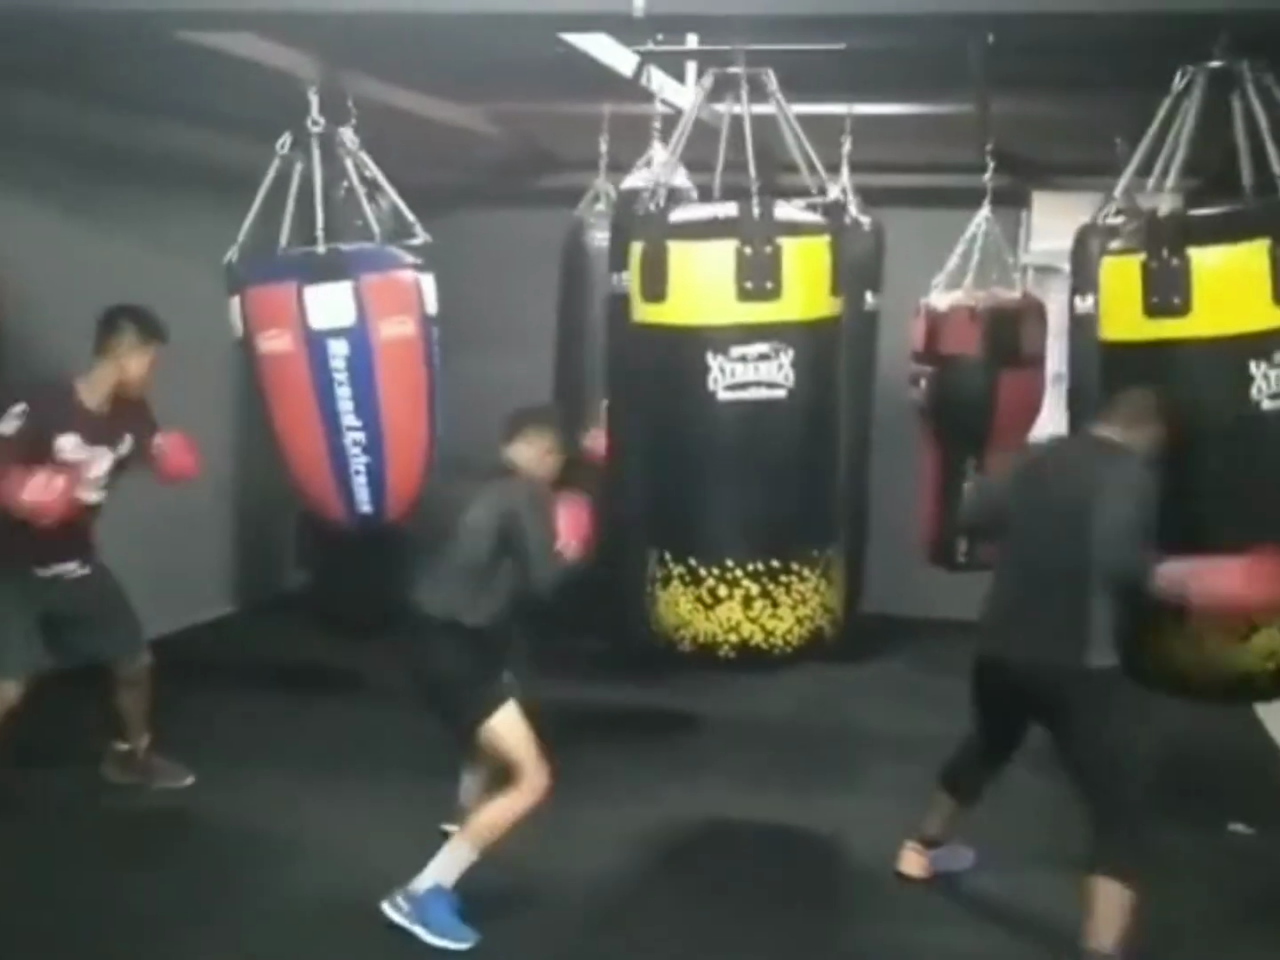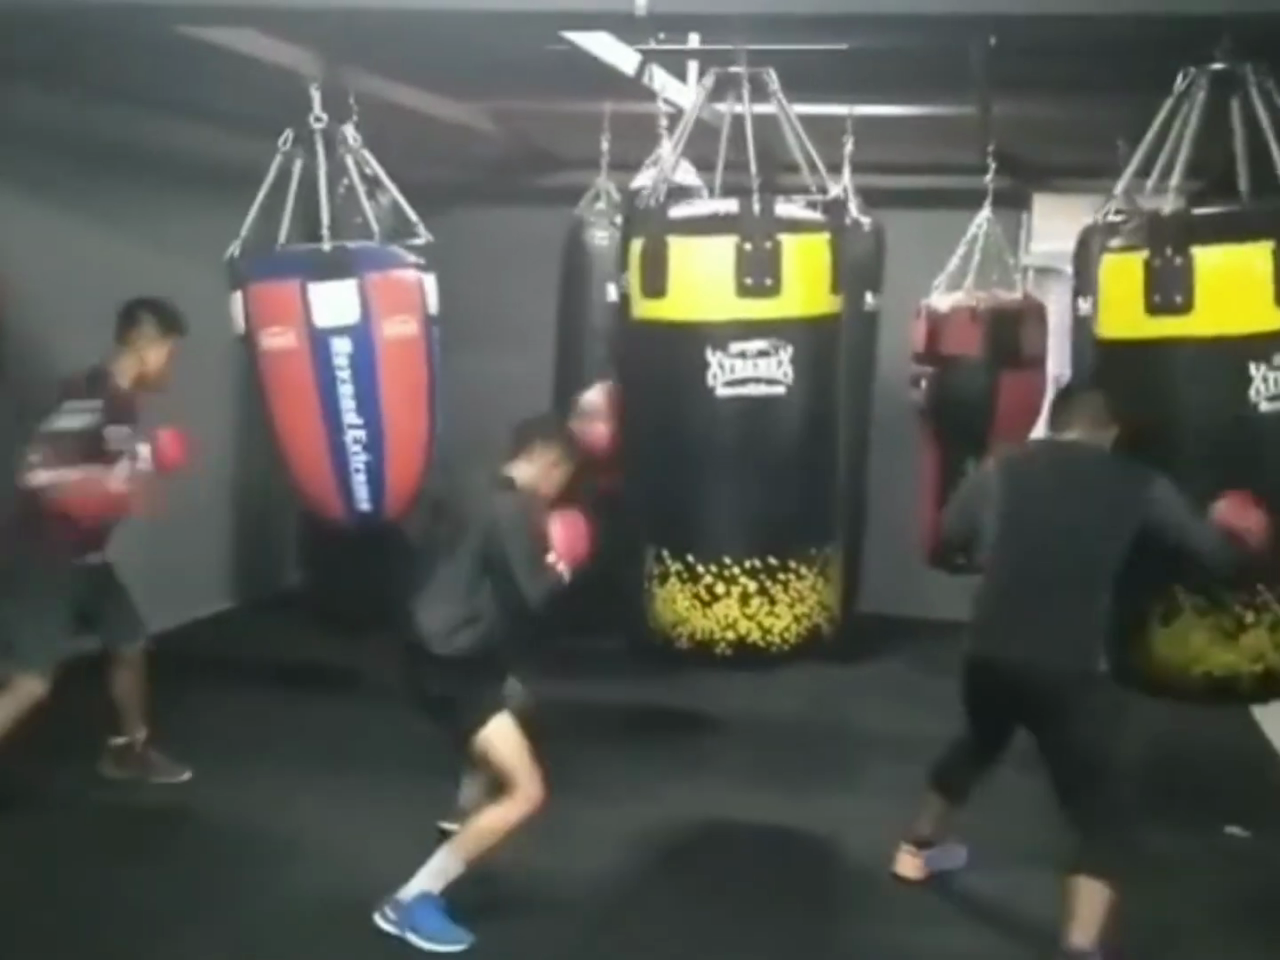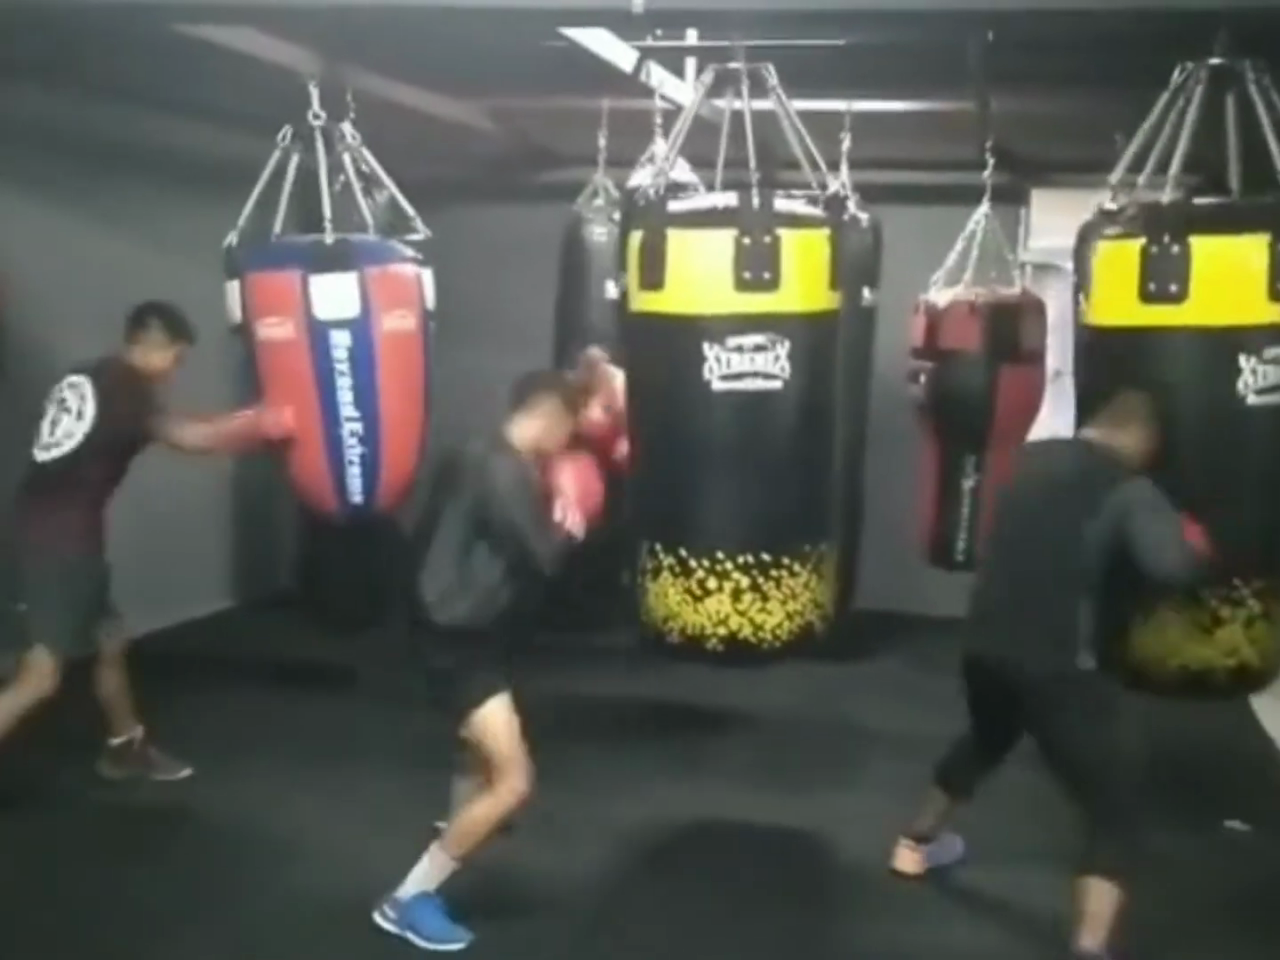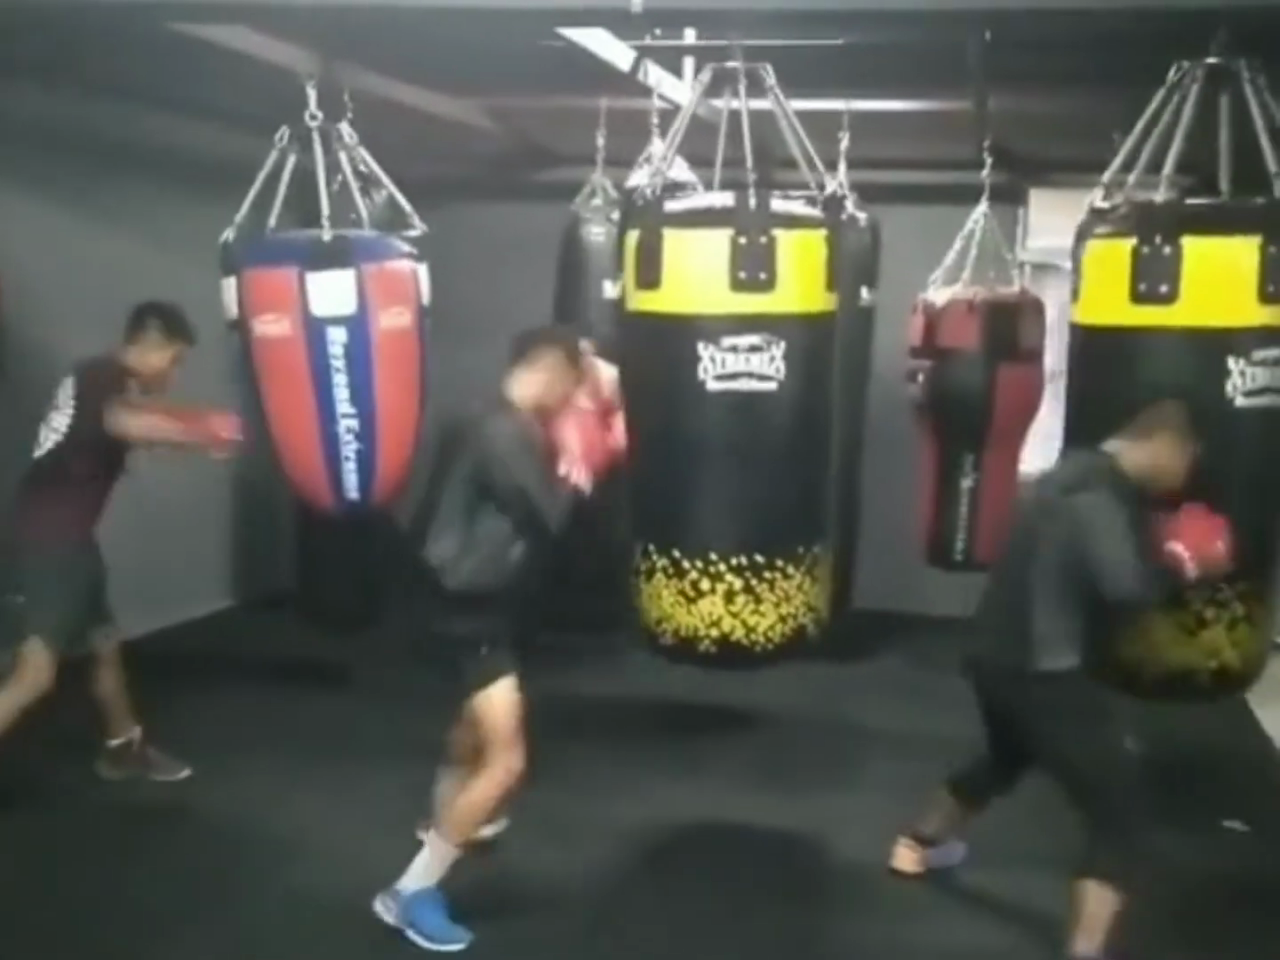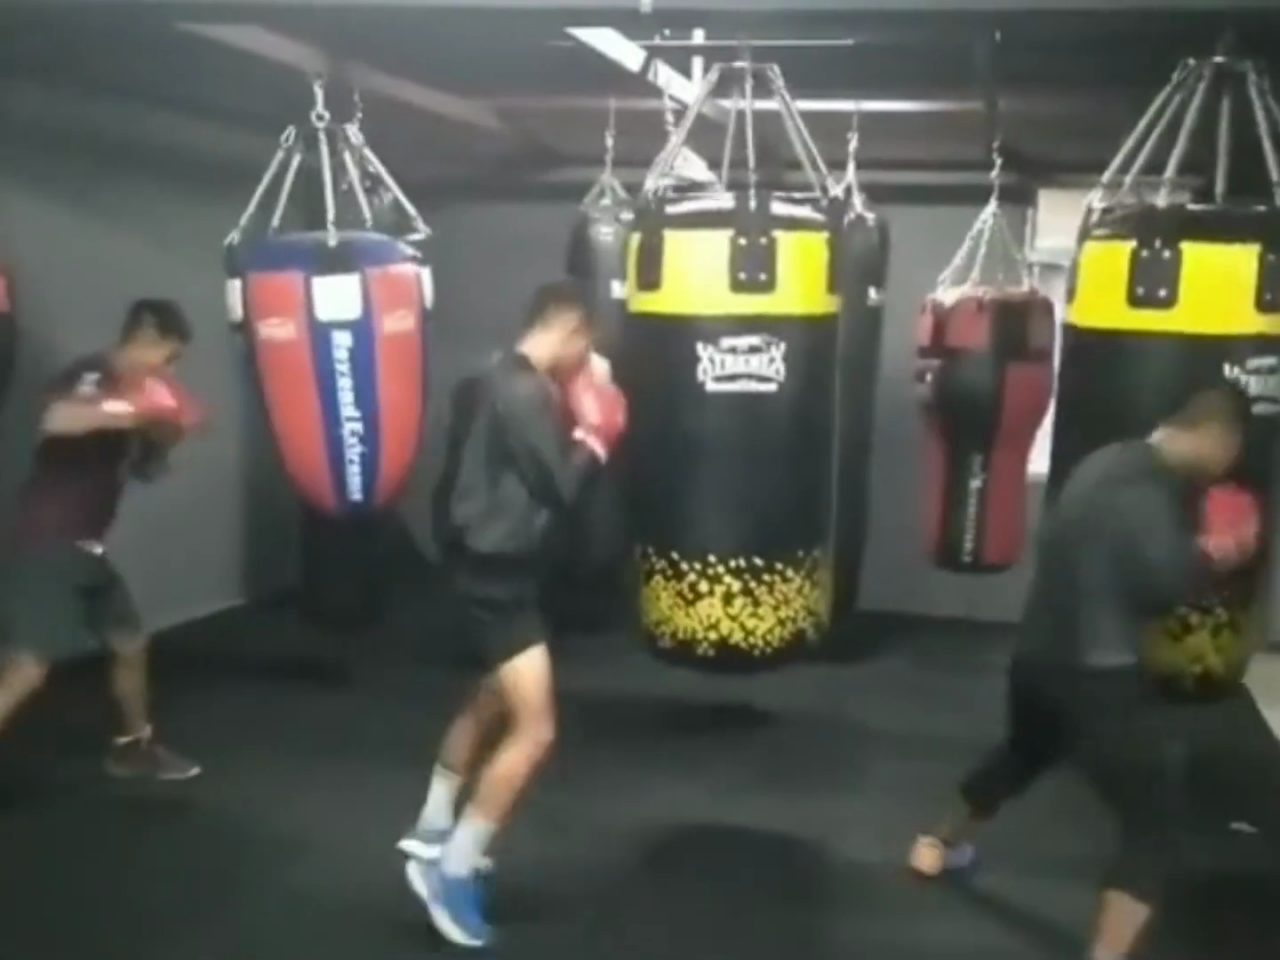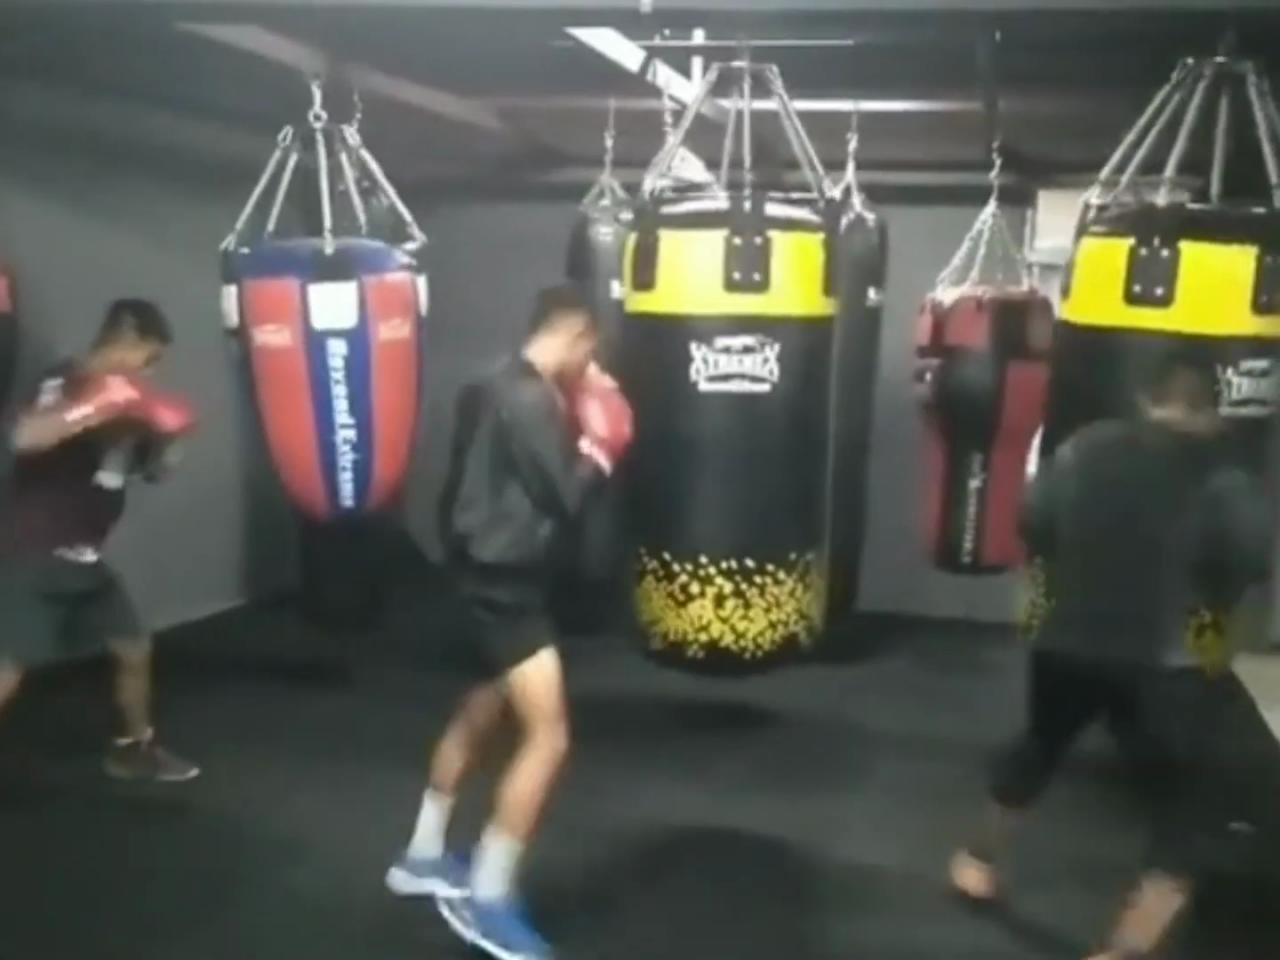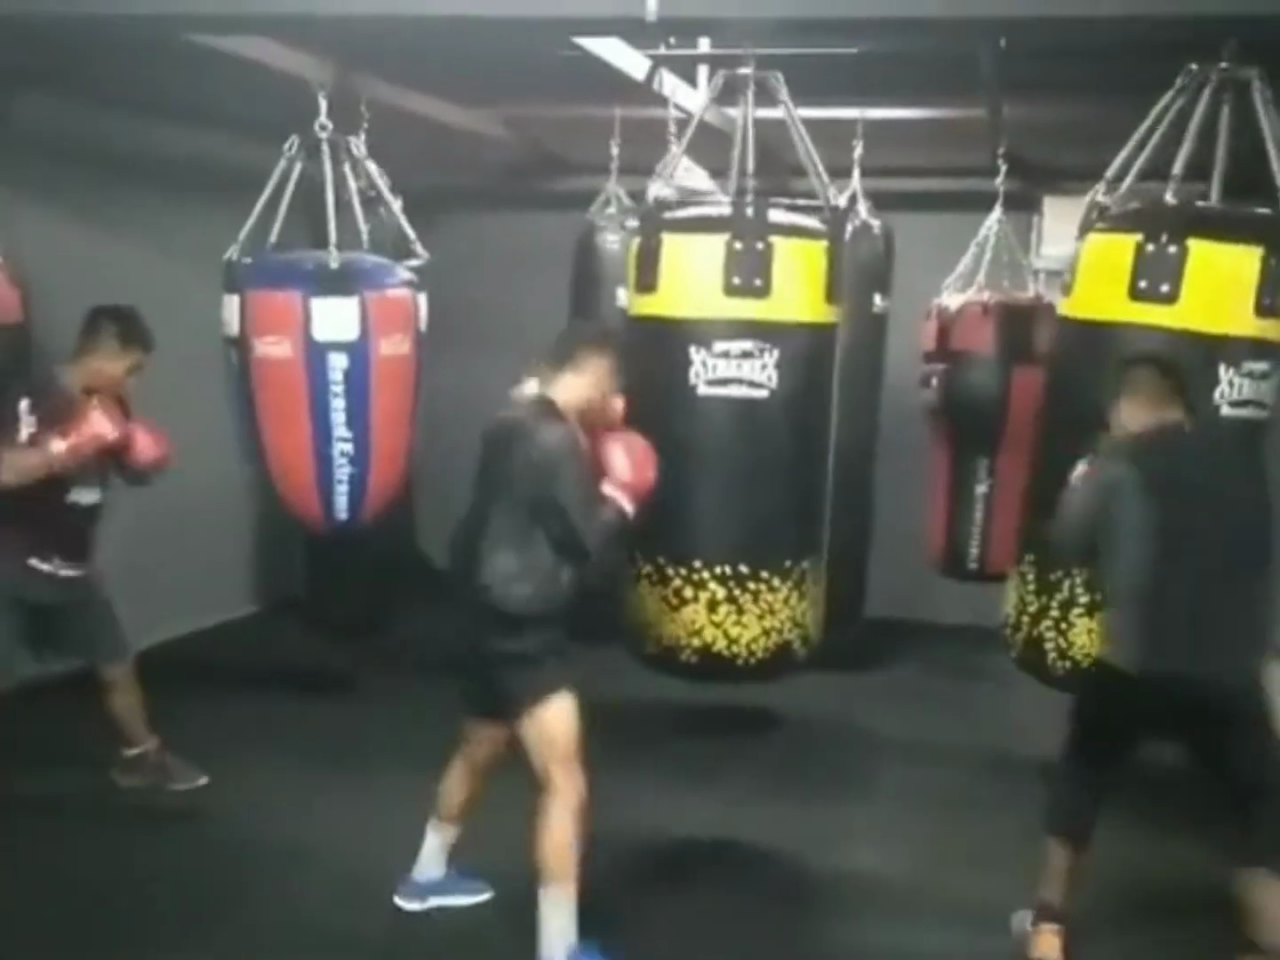
dt=0.1s
person 1, frame 1
left shoulder: (481, 486)
right shoulder: (525, 494)
right elbow: (540, 577)
right wrist: (566, 550)
left hip: (436, 633)
right hip: (457, 647)
left knee: (501, 723)
right knee: (530, 779)
left ankle: (471, 809)
right ankle: (423, 893)
person 1, frame 2
left shoulder: (489, 502)
right shoulder: (513, 512)
right elbow: (529, 596)
left wrist: (540, 562)
right wrist: (558, 566)
left hip: (453, 651)
right hip: (455, 666)
left knee: (512, 703)
right knee: (526, 791)
left ankle: (473, 816)
right ankle: (410, 901)
person 1, frame 3
left shoulder: (477, 457)
right shoulder: (508, 474)
right elbow: (540, 557)
left wrist: (549, 509)
right wrist: (571, 520)
left hip: (465, 623)
right hip: (462, 636)
left knee: (494, 718)
right knee: (512, 781)
left ankle: (465, 807)
right ankle: (411, 899)
person 1, frame 4
left shoulder: (486, 421)
right shoulder: (507, 433)
right elbow: (545, 517)
left wrist: (556, 471)
right wrist: (577, 476)
left hip: (471, 598)
right hip: (476, 607)
left knee: (478, 725)
right knee: (504, 762)
left ankle: (447, 822)
right ankle: (413, 893)
person 1, frame 5
left shoulder: (496, 379)
right shoulder: (526, 392)
right elbow: (558, 484)
left wrist: (571, 431)
right wrist: (592, 440)
left hip: (485, 562)
right hip: (498, 572)
left knee: (490, 701)
right knee: (534, 730)
left ankle: (435, 830)
right ankle: (449, 869)
person 1, frame 6
left shoulder: (495, 386)
right shoulder: (530, 399)
right elbow: (562, 492)
left wrist: (573, 434)
right wrist: (596, 447)
left hip: (481, 568)
right hip: (505, 582)
left knee: (475, 717)
right knee: (547, 740)
left ankle: (423, 855)
right ankle: (487, 899)
person 1, frame 7
left shoulder: (515, 424)
right shoulder: (555, 441)
right elbow: (582, 537)
left wrist: (594, 479)
right wrist: (621, 496)
left hip: (493, 613)
right hip: (524, 627)
left knee: (479, 750)
right knee: (566, 785)
left ankle: (426, 876)
person 2, frame 1
left shoulder: (1036, 462)
right shoulder: (1127, 473)
left elbow: (972, 518)
right elbow: (1122, 562)
left hip: (1000, 650)
right hip: (1077, 666)
left knee: (989, 743)
right knee: (1118, 814)
left ankle: (923, 848)
person 2, frame 2
left shoulder: (999, 470)
right shoulder: (1139, 483)
left elbow: (949, 544)
right elbow: (1212, 549)
right wrist: (1233, 535)
left hip: (992, 653)
right hip: (1071, 668)
left knee: (978, 741)
right knee: (1098, 816)
left ankle: (917, 848)
person 2, frame 3
left shoulder: (1028, 463)
right shoulder: (1124, 489)
right elbow: (1175, 567)
right wrist: (1189, 545)
left hip: (985, 650)
right hip: (1056, 668)
left knee: (987, 741)
right knee: (1113, 815)
left ankle: (916, 842)
person 2, frame 4
left shoulder: (1078, 471)
right shoulder: (1098, 496)
right elbow: (1128, 589)
left wrist: (1157, 553)
right wrist: (1182, 562)
left hip: (997, 658)
right hip: (1042, 672)
left knee: (1006, 759)
right knee: (1115, 815)
left ankle: (917, 843)
person 2, frame 5
left shoulder: (1113, 465)
right shoulder: (1146, 491)
right elbow: (1172, 581)
left wrist: (1198, 547)
right wrist: (1218, 551)
left hip: (1038, 657)
right hip: (1095, 670)
left knee: (1021, 755)
right knee: (1156, 819)
left ankle: (939, 844)
person 2, frame 6
left shoulder: (1084, 448)
right shoulder: (1218, 473)
left elbow: (1032, 528)
right elbow: (1259, 558)
left hip: (1067, 646)
right hip: (1157, 664)
left knee: (1040, 744)
right knee: (1184, 809)
left ankle: (980, 860)
person 2, frame 7
left shoulder: (1117, 464)
left elbow: (1071, 542)
left wrist: (1087, 482)
left hip: (1134, 664)
right hip: (1225, 672)
left knee: (1083, 771)
person 3, frame 1
left shoulder: (130, 413)
right shoulder: (41, 407)
left elbow: (159, 454)
left wrist: (172, 454)
left hip: (76, 564)
left knee: (136, 660)
left ankle: (132, 755)
person 3, frame 2
left shoulder: (123, 399)
right shoulder: (90, 398)
right elbow: (40, 470)
left wrist: (145, 457)
right wrist: (99, 483)
left hip: (83, 555)
right hip: (46, 555)
left knee: (131, 646)
left ankle: (131, 749)
person 3, frame 3
left shoulder: (88, 379)
right shoulder: (125, 383)
right elbow: (183, 436)
right wrist: (255, 424)
left hip: (60, 536)
right hip: (59, 541)
left knee: (110, 642)
right knee: (40, 676)
left ankle: (125, 748)
person 3, frame 4
left shoulder: (94, 378)
right shoulder: (111, 378)
right elbow: (125, 425)
left wrist: (165, 429)
left hip: (69, 538)
right hip: (50, 538)
left knee: (106, 644)
left ankle: (124, 748)
person 3, frame 5
left shoulder: (124, 386)
right shoulder: (92, 376)
left elbow: (146, 467)
right elbow: (57, 422)
left wrist: (162, 430)
right wrist: (129, 409)
left hip: (81, 544)
right hip: (49, 542)
left knee: (131, 644)
left ankle: (134, 745)
person 3, frame 6
left shoulder: (124, 397)
right shoulder: (62, 382)
left elbow: (154, 468)
left wrist: (163, 432)
right wrist: (91, 409)
left hip: (83, 557)
left knee: (135, 651)
left ankle: (134, 748)
person 3, frame 7
left shoulder: (108, 406)
left elbow: (135, 470)
left wrist: (140, 449)
right wrist: (66, 446)
left hip: (68, 567)
left knee: (118, 668)
left ankle: (142, 758)
